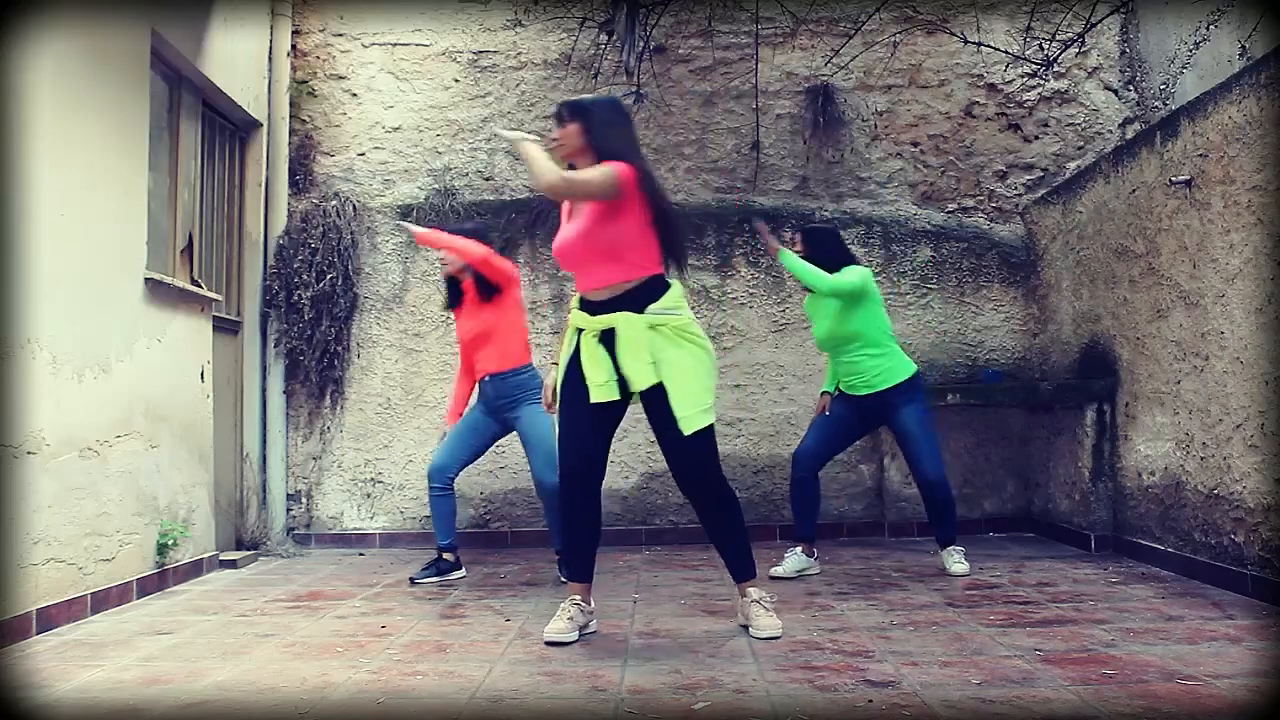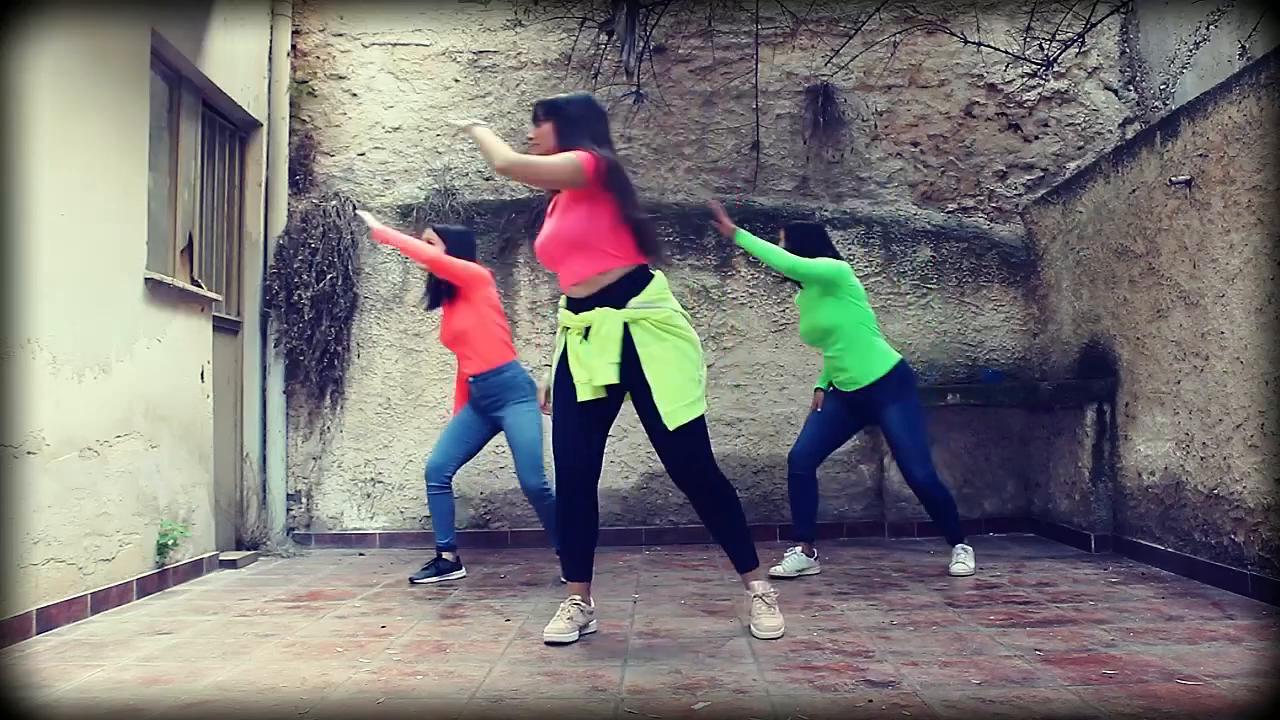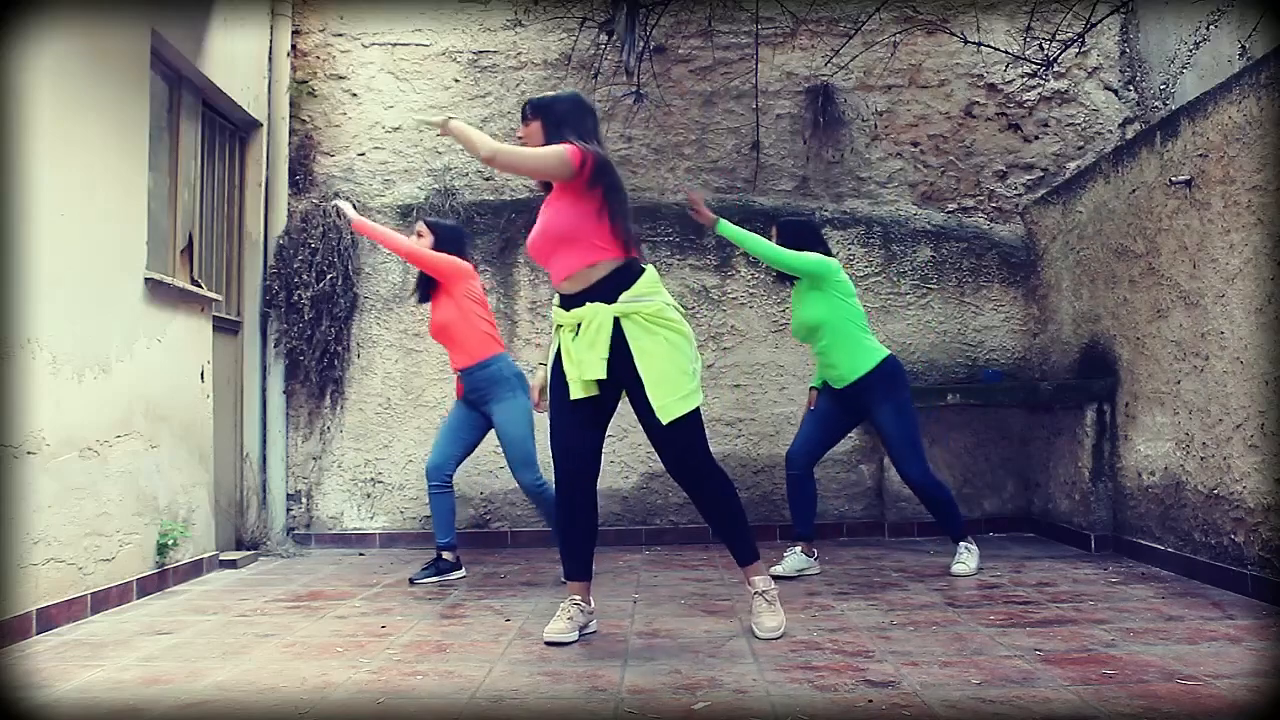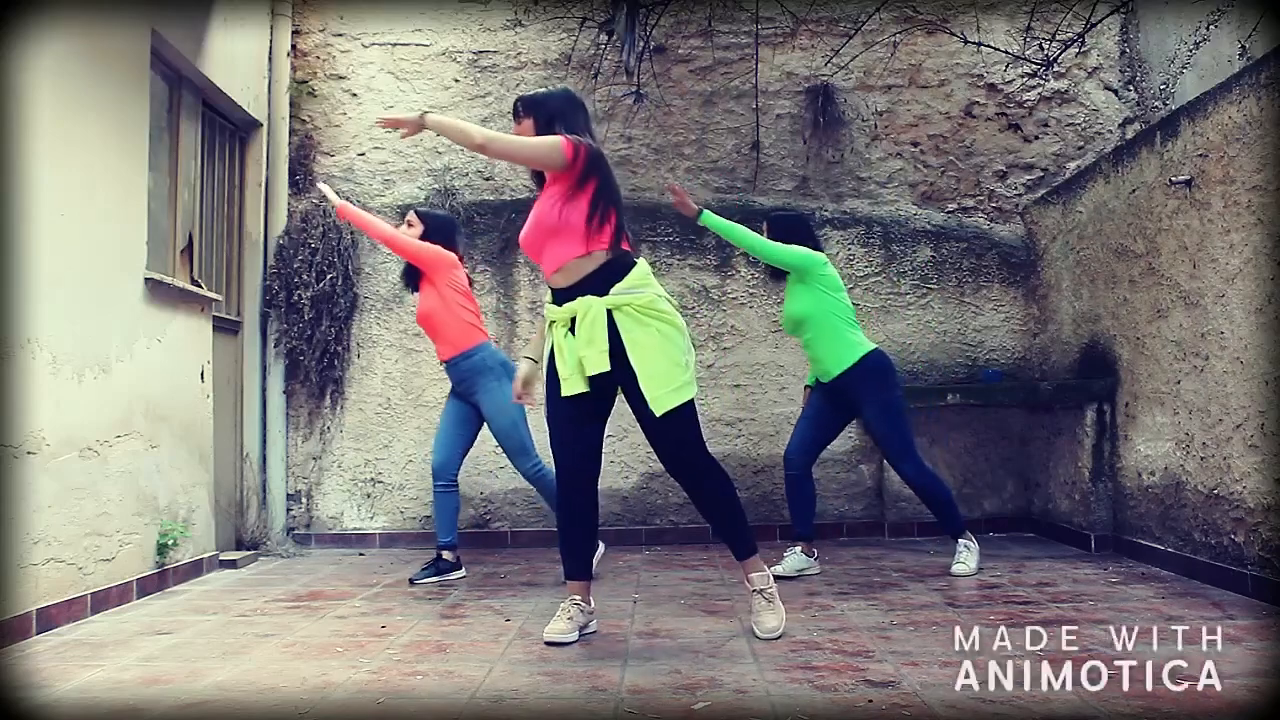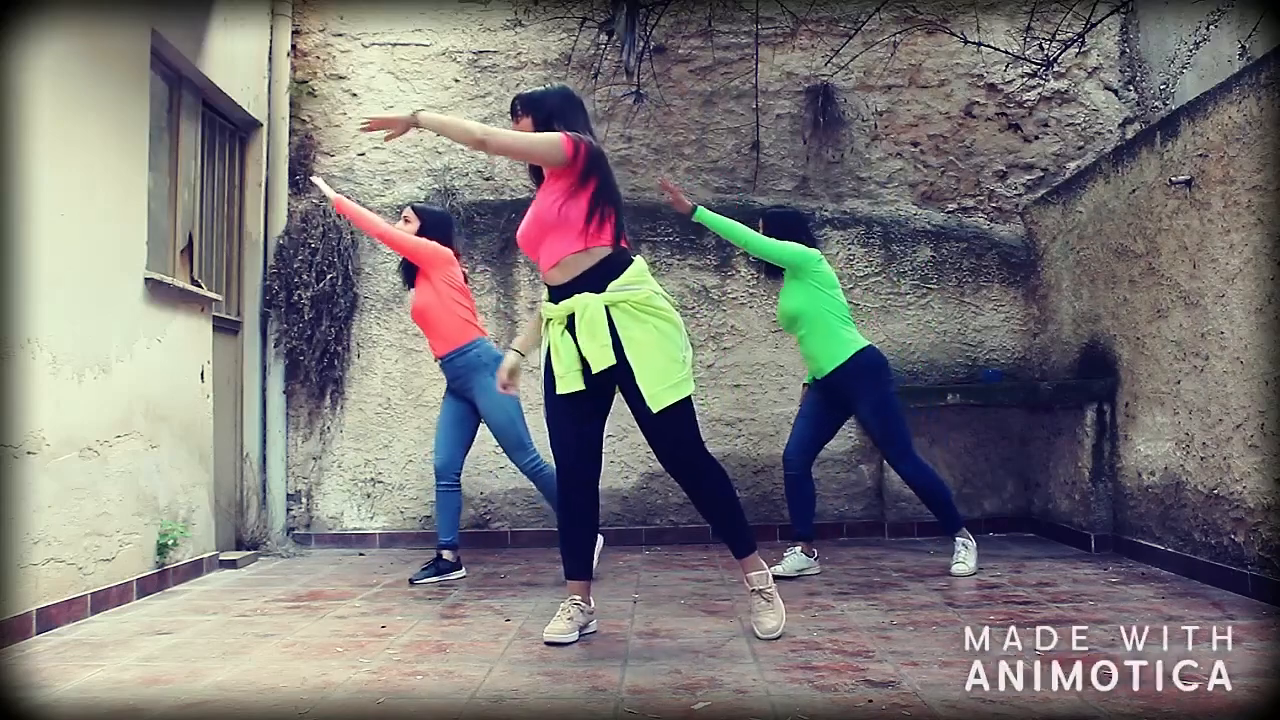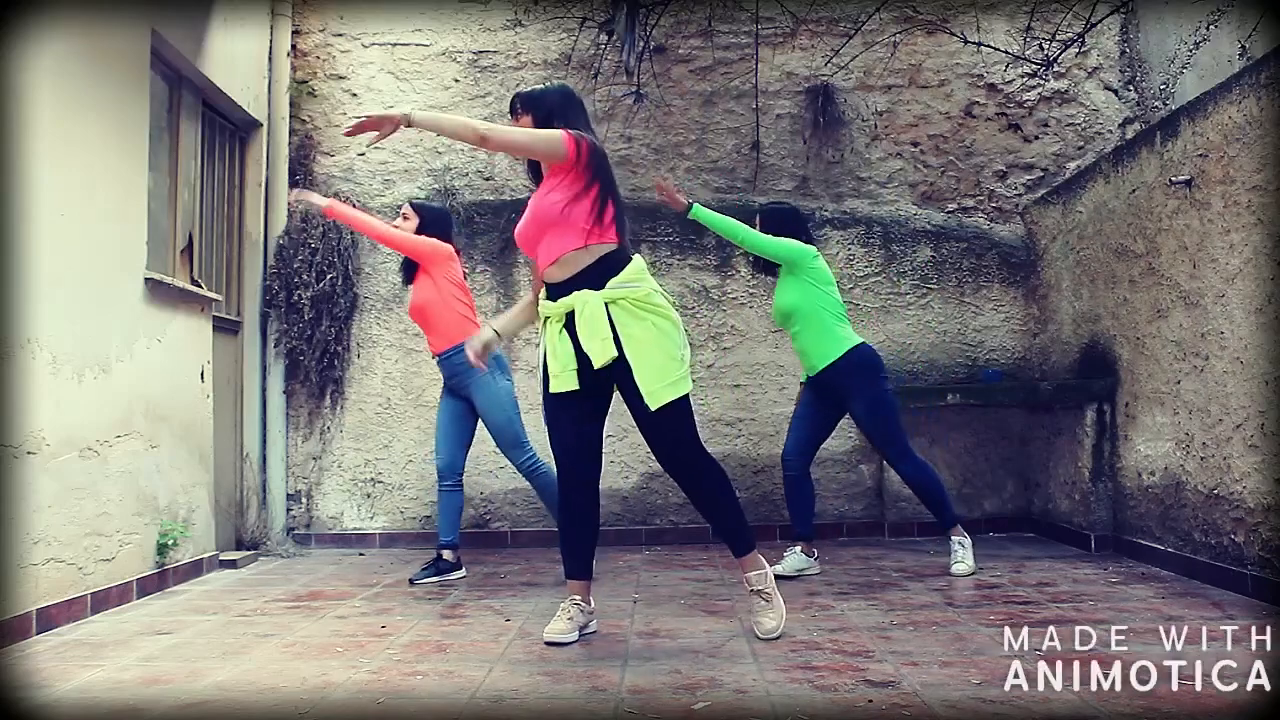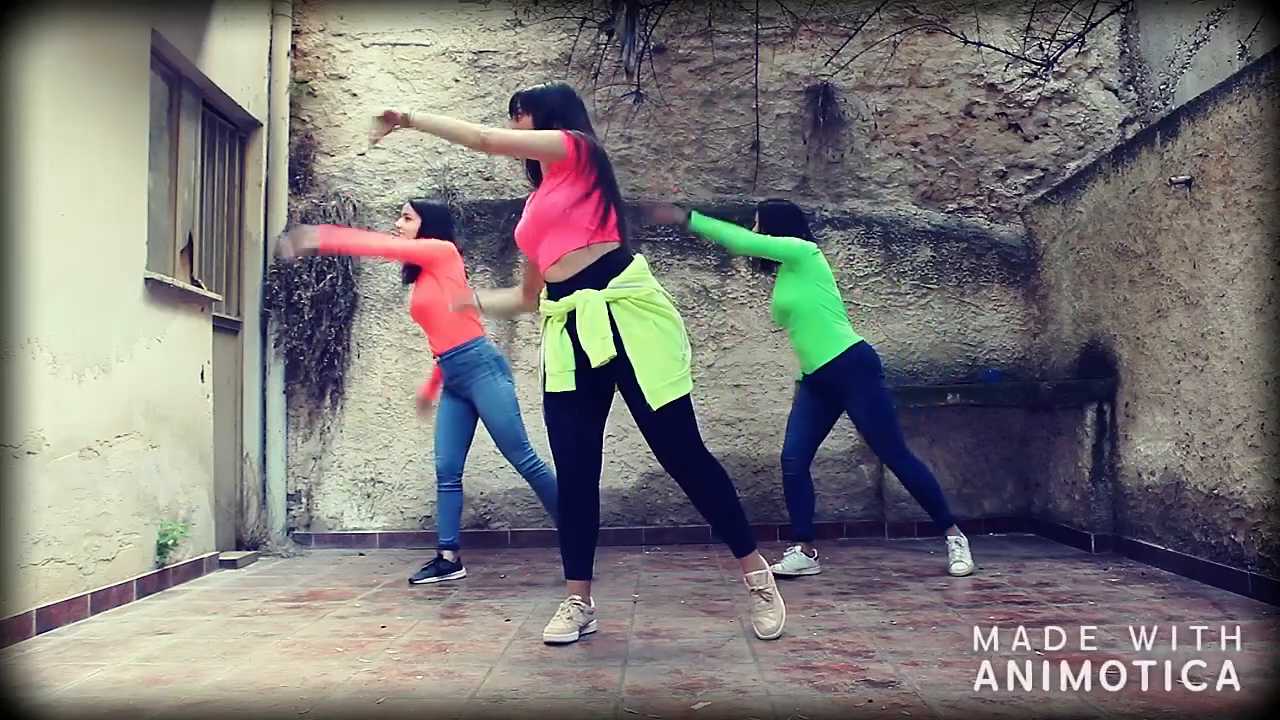
dt=0.1s
person 1, frame 1
left shoulder: (622, 175)
right shoulder: (573, 209)
left elbow: (550, 181)
left wrist: (528, 144)
right wrist: (559, 364)
left hip: (656, 336)
right hip: (596, 340)
left knee: (699, 473)
right knee: (576, 476)
left ankle: (750, 591)
right ankle: (578, 600)
person 1, frame 2
left shoulder: (591, 166)
right shoulder: (557, 205)
left elbow: (508, 163)
left wrist: (480, 130)
right wrist: (555, 365)
left hip: (640, 329)
right hip: (584, 339)
left knee: (692, 466)
right knee: (572, 476)
left ankle: (755, 585)
right ankle: (578, 601)
person 1, frame 3
left shoulder: (582, 162)
right shoulder: (553, 204)
left elbow: (496, 154)
left wrist: (452, 124)
right wrist: (548, 362)
left hip: (636, 325)
right hip: (581, 336)
left knee: (690, 463)
right knee: (572, 475)
left ankle: (756, 579)
right ankle: (578, 600)
person 1, frame 4
left shoulder: (573, 154)
right shoulder: (547, 197)
left elbow: (484, 141)
left wrist: (426, 118)
right wrist: (532, 357)
left hip: (626, 317)
right hip: (573, 332)
left knee: (685, 455)
right knee: (573, 474)
left ankle: (756, 575)
right ankle: (578, 601)
person 1, frame 5
left shoulder: (576, 154)
right shoulder: (544, 201)
left elbow: (482, 137)
left wrist: (415, 117)
right wrist: (517, 350)
left hip: (625, 315)
right hip: (570, 331)
left knee: (683, 453)
right knee: (575, 471)
left ankle: (755, 572)
right ankle: (579, 601)
person 1, frame 6
left shoulder: (575, 150)
right shoulder: (541, 197)
left elbow: (480, 133)
left wrist: (406, 117)
right wrist: (494, 331)
left hip: (621, 313)
right hip: (567, 330)
left knee: (680, 451)
right knee: (574, 471)
left ankle: (754, 570)
right ankle: (578, 601)
person 1, frame 7
left shoulder: (573, 148)
right shoulder: (535, 200)
left elbow: (483, 136)
right elbow: (531, 291)
left wrist: (412, 119)
right wrist: (474, 299)
left hip: (623, 313)
right hip: (567, 329)
left knee: (680, 451)
right knee: (573, 471)
left ankle: (756, 571)
right ankle: (579, 602)
person 2, frame 1
left shoulder: (503, 280)
right shoulder: (463, 305)
left elbow: (483, 253)
right elbow: (467, 367)
left wrist: (424, 234)
right wrist: (452, 421)
left hip: (524, 393)
right hip: (489, 401)
left knee: (548, 481)
right knee: (440, 469)
left ankle: (567, 556)
right ankle: (449, 558)
person 2, frame 2
left shoulder: (476, 279)
right shoulder: (449, 301)
left elbow: (422, 255)
left wrist: (380, 230)
right wrist: (457, 415)
left hip: (511, 391)
right hip: (476, 400)
left knee: (533, 483)
right knee: (437, 470)
right ankle: (448, 558)
person 2, frame 3
left shoulder: (459, 270)
right shoulder: (439, 292)
left elbow: (392, 242)
left wrist: (356, 219)
right wrist: (463, 395)
left hip: (500, 382)
right hip: (472, 391)
left knee: (528, 479)
right knee: (437, 469)
right ankle: (446, 558)
person 2, frame 4
left shoulder: (442, 261)
right shoulder: (430, 282)
left elbow: (386, 234)
left wrist: (338, 203)
left hip: (486, 373)
right hip: (463, 384)
left knee: (529, 465)
right knee: (442, 469)
right ankle: (448, 557)
person 2, frame 5
left shoulder: (436, 257)
right shoulder: (424, 278)
left elbow: (382, 229)
left wrist: (334, 198)
left hip: (480, 371)
right hip: (461, 378)
left knee: (527, 461)
right knee: (444, 469)
right ankle: (448, 557)
person 2, frame 6
left shoulder: (440, 252)
right shoulder: (423, 274)
left elbow: (381, 231)
left wrist: (326, 204)
left hip: (478, 368)
right hip: (454, 377)
left knee: (523, 458)
right knee: (447, 469)
right ankle: (449, 557)
person 2, frame 7
left shoulder: (441, 251)
right shoulder: (425, 276)
left elbow: (384, 245)
left wrist: (319, 239)
right wrist: (430, 387)
left hip: (481, 368)
right hip: (455, 375)
left knee: (522, 458)
right knee: (447, 470)
right ankle: (449, 557)
person 3, frame 1
left shoulder: (857, 277)
right shoulder: (812, 304)
left elbow: (827, 284)
left wrist: (779, 254)
right wrist: (828, 390)
left hip: (901, 392)
right hip: (853, 399)
left knee: (932, 477)
right knee: (804, 461)
left ankle: (949, 547)
right ankle: (804, 552)
person 3, frame 2
left shoulder: (835, 271)
right shoulder: (804, 297)
left elbow: (791, 265)
left wrist: (735, 234)
right wrist: (822, 386)
left hip: (889, 385)
right hip: (845, 394)
left knee: (920, 475)
right knee: (800, 461)
left ankle: (959, 545)
right ankle: (804, 552)
person 3, frame 3
left shoulder: (825, 269)
right shoulder: (802, 291)
left elbow: (769, 253)
left wrist: (715, 223)
right wrist: (817, 384)
left hip: (879, 380)
right hip: (840, 391)
left knee: (914, 471)
right knee: (797, 460)
left ankle: (963, 543)
right ankle: (805, 552)
person 3, frame 4
left shoulder: (812, 262)
right shoulder: (796, 284)
left elbow: (755, 246)
left wrist: (699, 214)
right wrist: (810, 382)
left hip: (868, 375)
right hip: (832, 387)
left knee: (908, 466)
right knee: (795, 460)
left ankle: (962, 539)
right ankle: (805, 552)
person 3, frame 5
left shoulder: (807, 260)
right shoulder: (793, 281)
left elbow: (749, 240)
left wrist: (693, 210)
right wrist: (809, 380)
left hip: (862, 371)
right hip: (828, 383)
left knee: (903, 460)
right knee: (795, 460)
left ankle: (961, 538)
right ankle: (805, 551)
person 3, frame 6
left shoulder: (802, 254)
right shoulder: (789, 276)
left elbow: (745, 236)
left wrist: (689, 208)
right wrist: (805, 380)
left hip: (855, 369)
right hip: (823, 381)
left knee: (900, 457)
right knee: (793, 461)
left ankle: (957, 535)
right ankle: (805, 551)
person 3, frame 7
left shoulder: (800, 251)
right shoulder: (785, 277)
left elbow: (747, 242)
left wrist: (686, 219)
right wrist: (803, 379)
left hip: (852, 367)
right hip: (818, 378)
left knee: (896, 456)
right knee: (793, 462)
left ankle: (953, 535)
right ankle: (805, 551)
